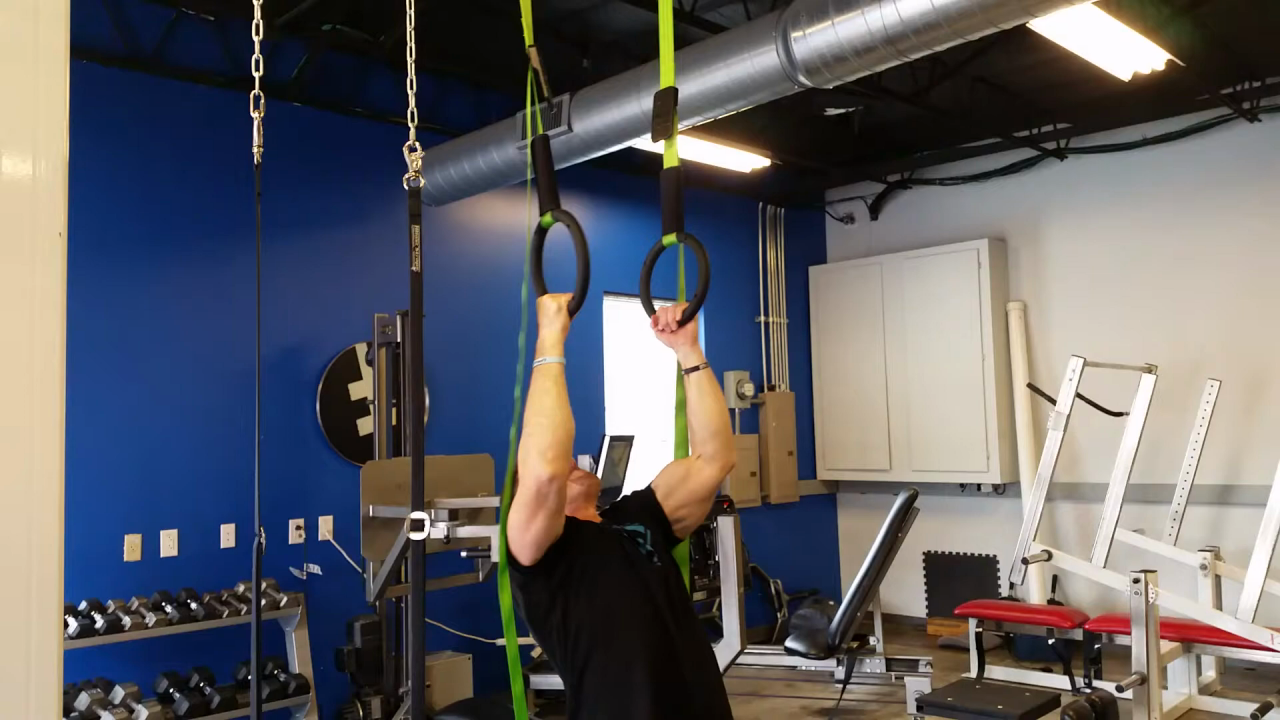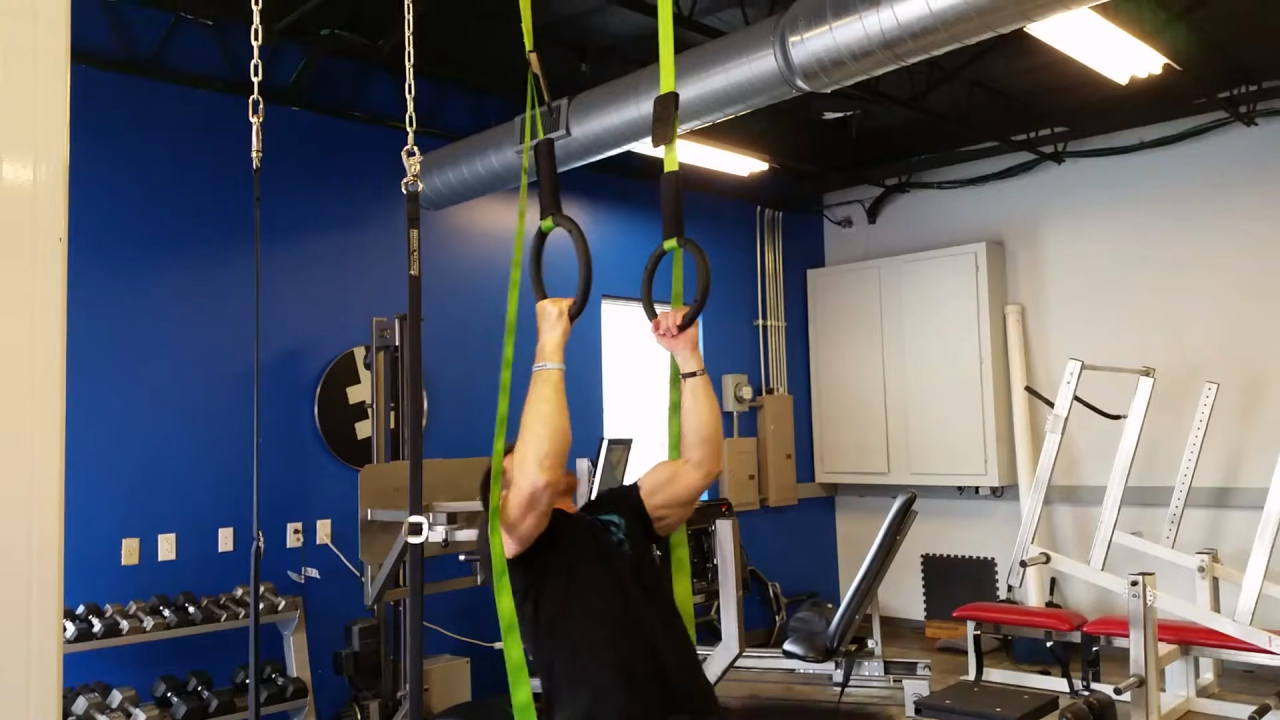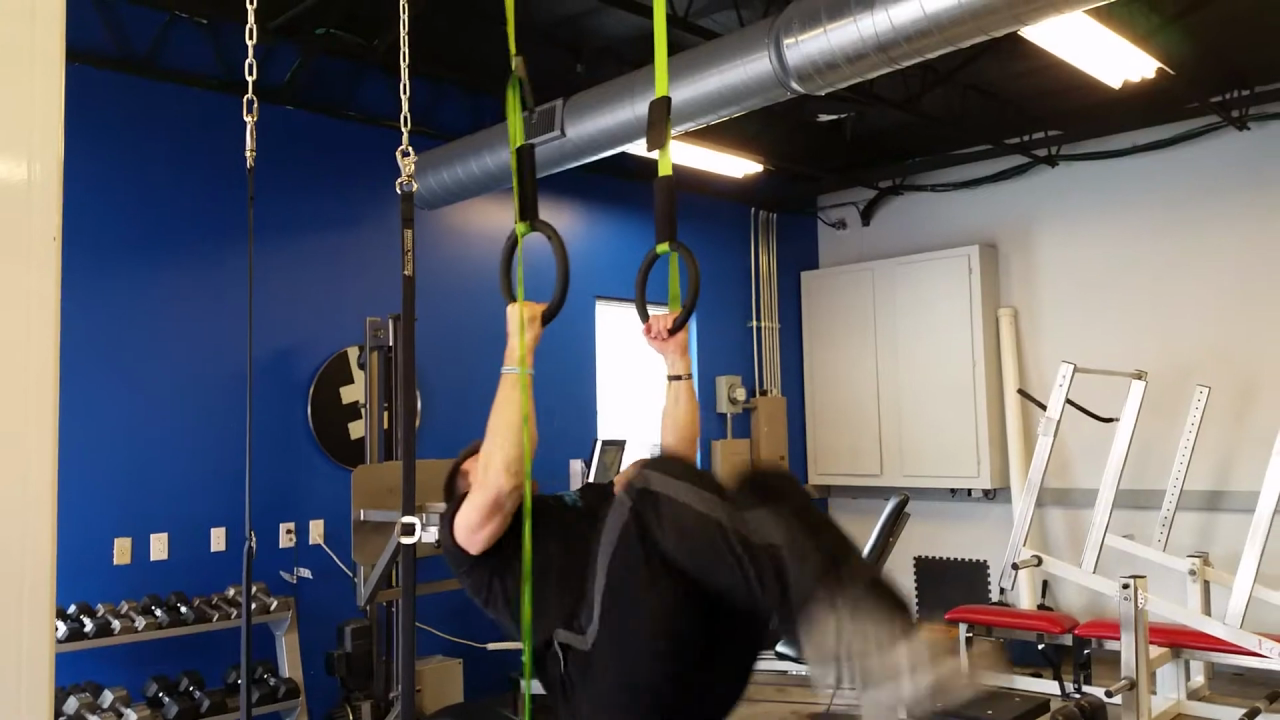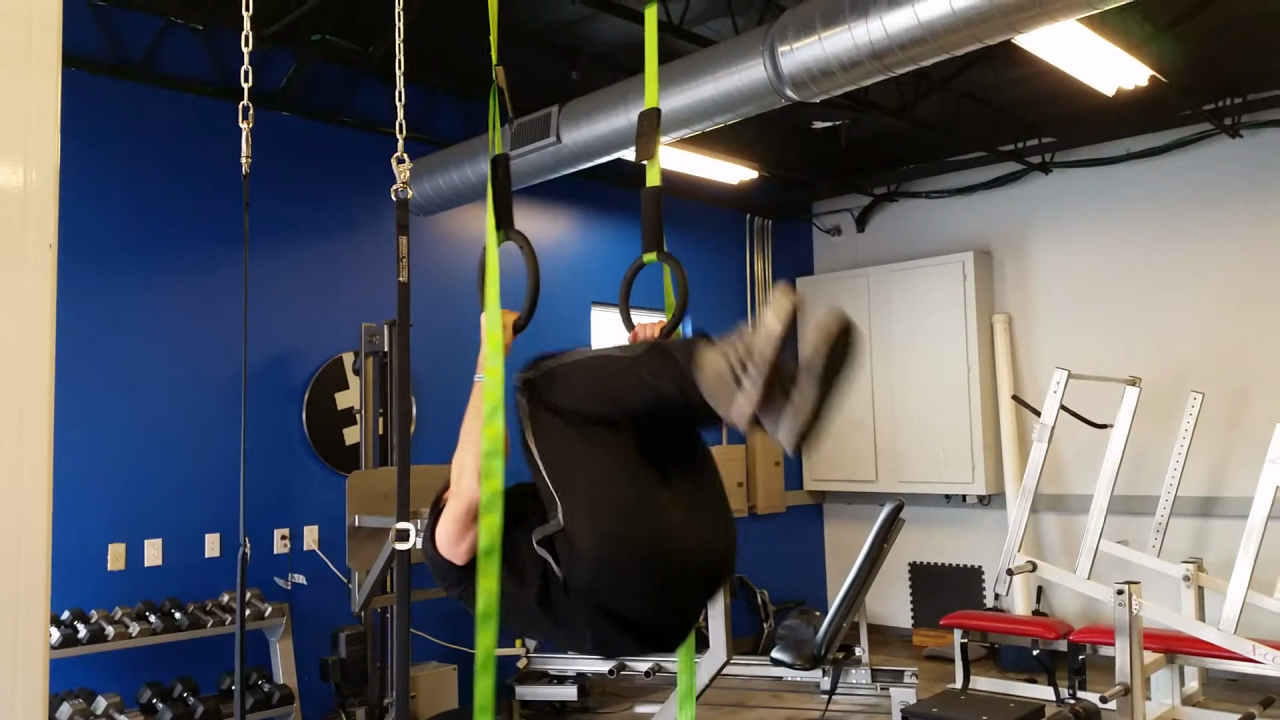
dt=0.3s
person 1, frame 1
left shoulder: (638, 521)
right shoulder: (535, 551)
left elbow: (714, 459)
right elbow: (543, 471)
left wrist: (688, 353)
right wrist: (551, 340)
person 1, frame 2
left shoulder: (617, 516)
right shoulder: (518, 538)
left elbow: (701, 464)
right elbow: (539, 477)
left wrist: (687, 356)
right wrist: (551, 345)
person 1, frame 3
left shoulder: (582, 507)
right shoulder: (473, 538)
left elbow: (681, 467)
right elbow: (504, 478)
left wrist: (676, 361)
right wrist: (519, 350)
left hip: (694, 672)
left knee: (767, 490)
right knee: (660, 490)
left ankle: (884, 658)
person 1, frame 4
right shoulder: (454, 550)
right elbow: (472, 488)
left wrist: (649, 356)
right wrist: (489, 360)
right hip: (614, 562)
right knee: (550, 383)
right ankle: (737, 375)
